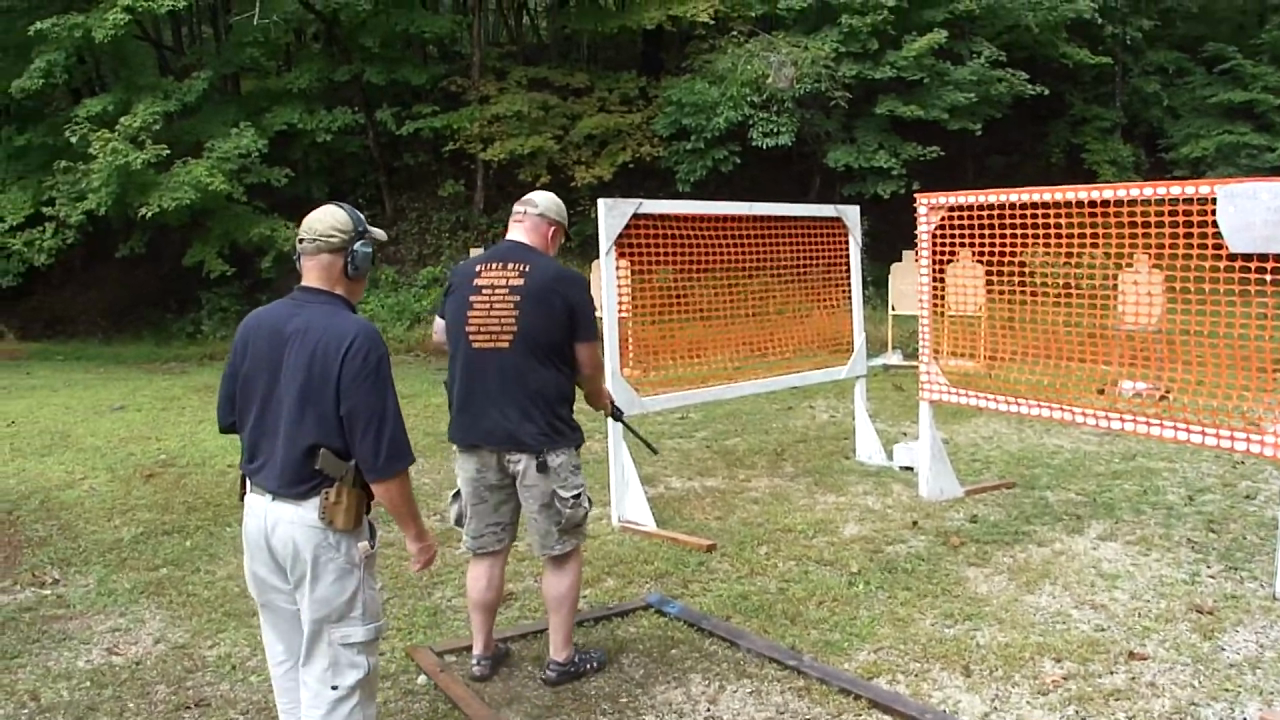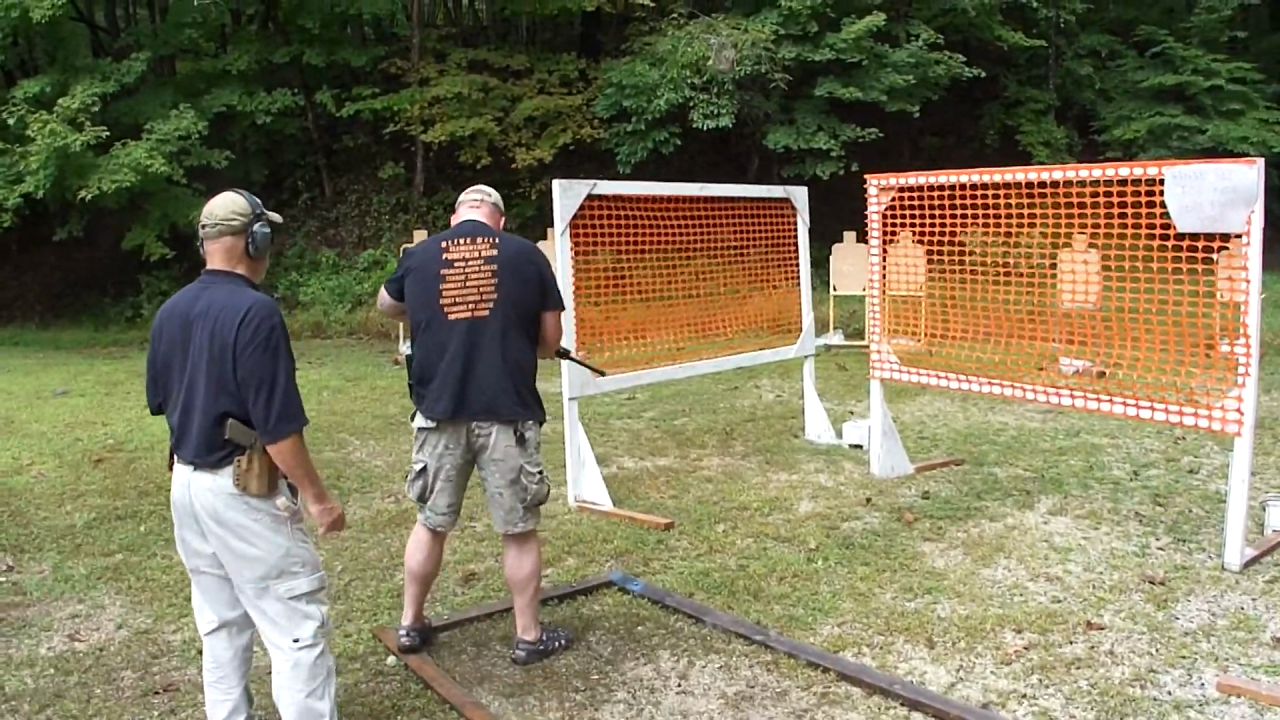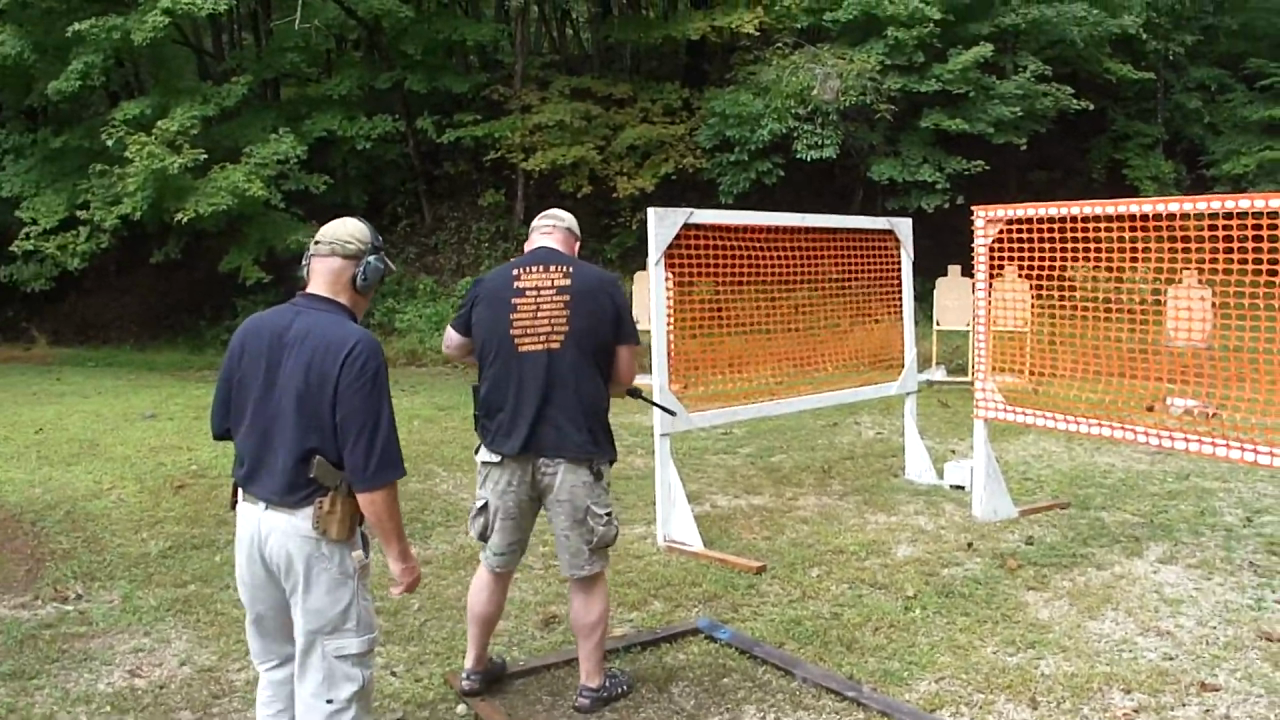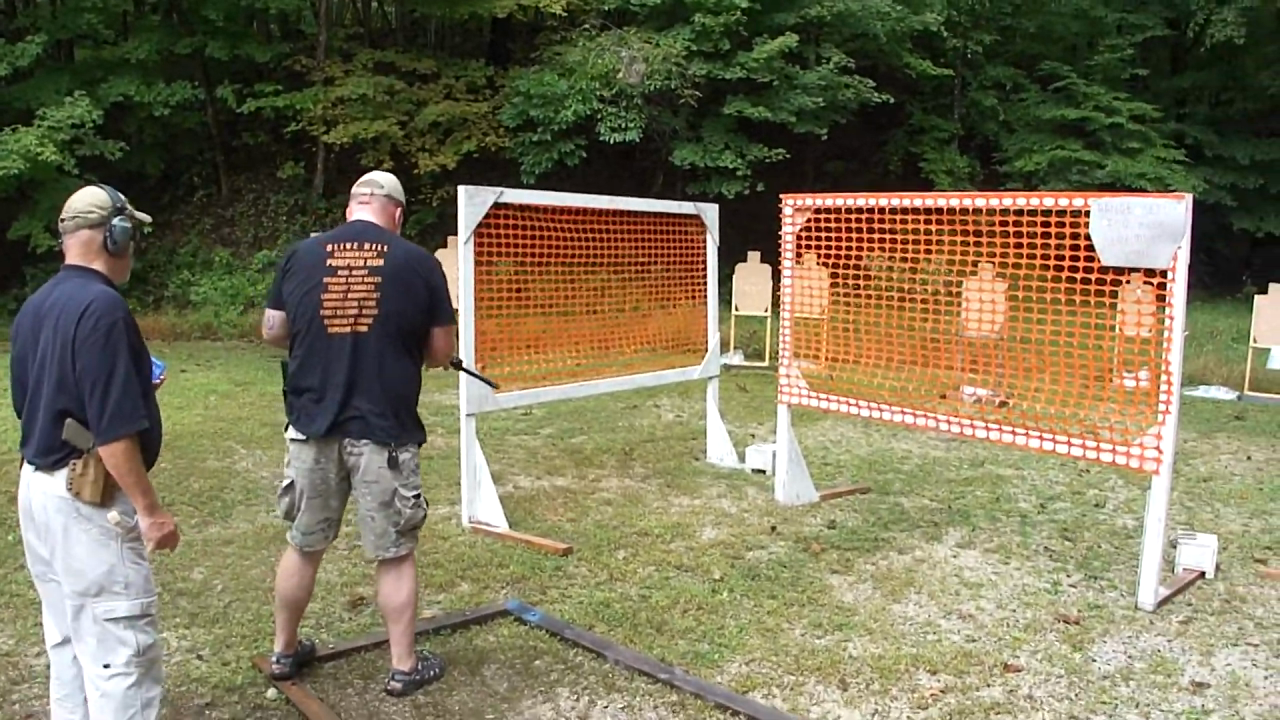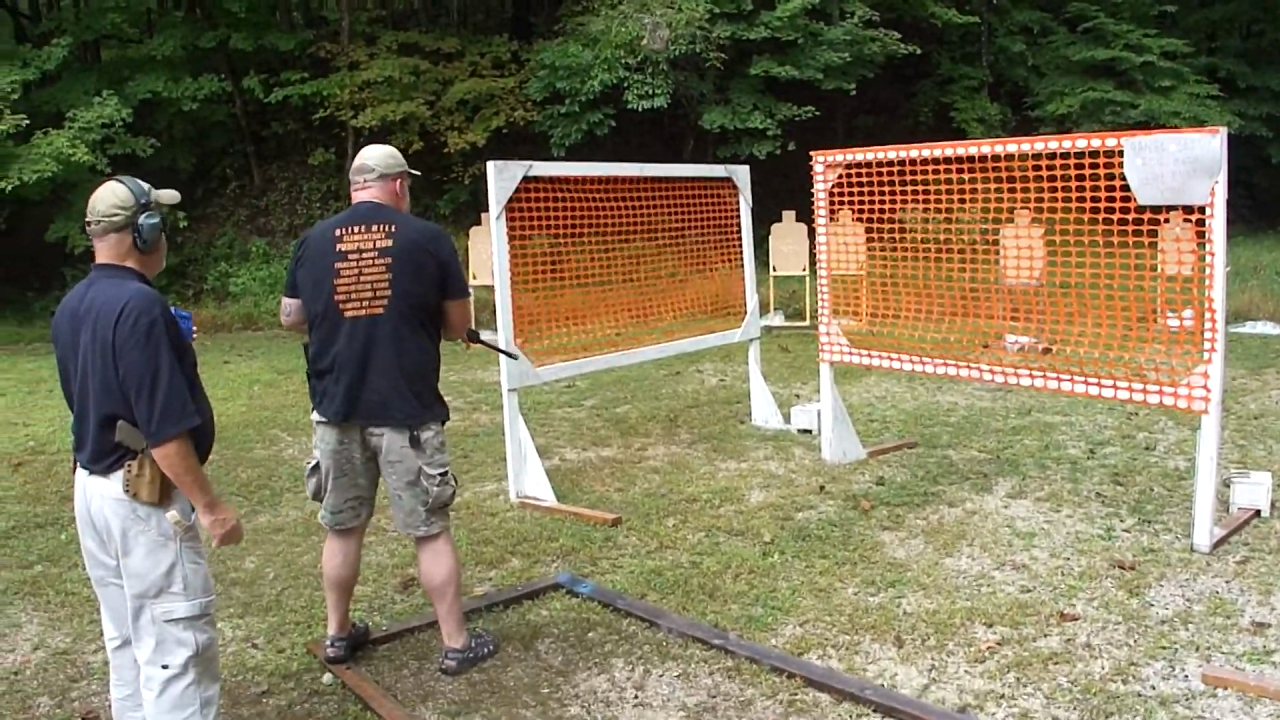
dt=1s
person 1, frame 1
left shoulder: (254, 325)
right shoulder: (356, 337)
left elbow: (230, 418)
right elbow: (383, 460)
right wrist: (416, 534)
left hip: (259, 510)
right hip: (323, 523)
left knee: (288, 654)
right knee: (339, 666)
person 1, frame 2
left shoulder: (170, 311)
right shoulder: (255, 311)
left elbow: (160, 401)
right elbow: (279, 426)
right wrist: (316, 496)
left hip: (187, 483)
right hip: (245, 491)
left knee: (220, 623)
right knee: (298, 624)
person 1, frame 3
left shoulder: (252, 329)
right shoulder: (354, 346)
left elbow: (224, 424)
right elbow: (372, 472)
right wrist: (399, 553)
left hip: (252, 518)
right hip: (315, 530)
left knee: (275, 662)
right knee: (333, 678)
person 1, frame 4
left shoulder: (34, 306)
right shoulder: (102, 306)
right elbow: (113, 430)
right wrist: (149, 508)
left hip: (39, 486)
right hip: (88, 498)
left knee: (68, 639)
right knee: (122, 649)
person 1, frame 5
left shoulder: (71, 306)
right shoulder: (139, 305)
right elbow: (165, 429)
right wrist: (209, 505)
left hip: (93, 487)
right hip: (145, 496)
left knee: (127, 639)
right knee: (177, 644)
person 2, frame 1
left shoulder: (462, 275)
right shoulder: (565, 281)
left elbow: (439, 336)
right elbow: (589, 365)
right wrist: (598, 395)
left hip: (475, 437)
right hip: (543, 440)
left knee: (485, 550)
right knee: (561, 552)
left ankle: (482, 652)
right ankle: (561, 658)
person 2, frame 2
left shoulder: (418, 255)
right shoulder: (527, 255)
left elbow: (386, 304)
right elbow: (550, 341)
left hip: (439, 411)
right hip: (507, 413)
left knee: (431, 522)
right knee: (519, 529)
left ankle: (410, 624)
right ankle: (530, 636)
person 2, frame 3
left shoulder: (488, 285)
right shoulder: (603, 285)
left elbow: (452, 348)
right elbow: (624, 376)
left hip: (504, 447)
right hip: (577, 450)
left knee: (494, 561)
right knee: (586, 571)
left ankle: (474, 667)
right ankle: (593, 683)
person 2, frame 4
left shoulder: (300, 255)
right shoulder: (419, 263)
left elbow: (272, 332)
right elbow: (440, 354)
left hip: (312, 426)
right hip: (384, 432)
left knee: (302, 545)
right knee: (394, 554)
left ankle: (284, 651)
right ankle: (404, 667)
person 2, frame 5
left shoulder: (312, 241)
right shoulder: (429, 239)
left elbow: (290, 318)
right elbow: (458, 327)
left hip: (336, 410)
right hip: (407, 412)
left knee: (341, 526)
right knee: (431, 530)
left ankle: (338, 634)
right ankle: (457, 644)
